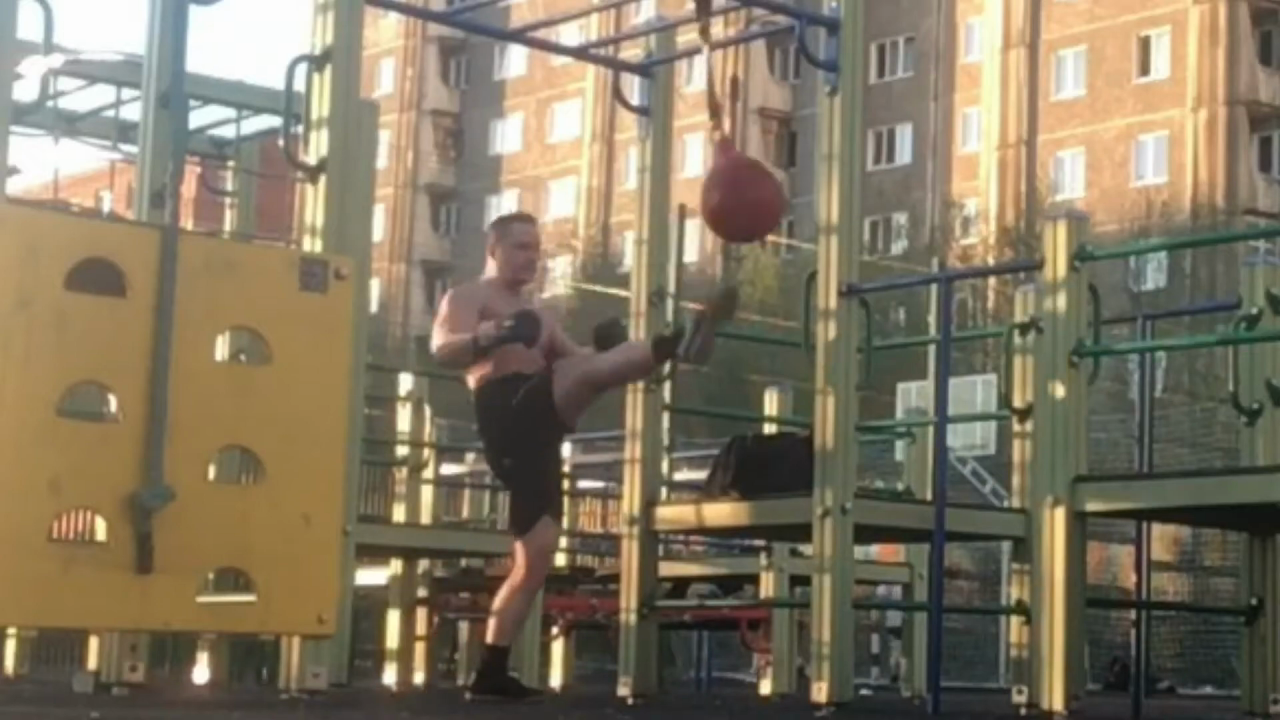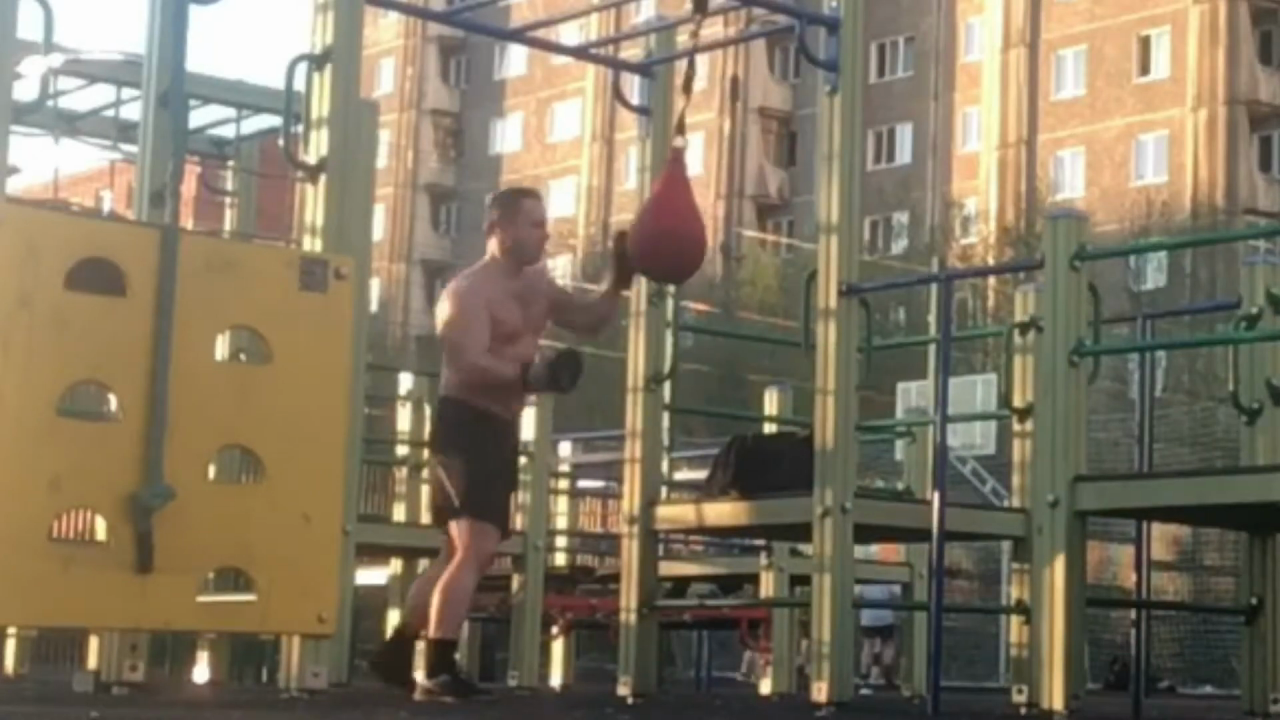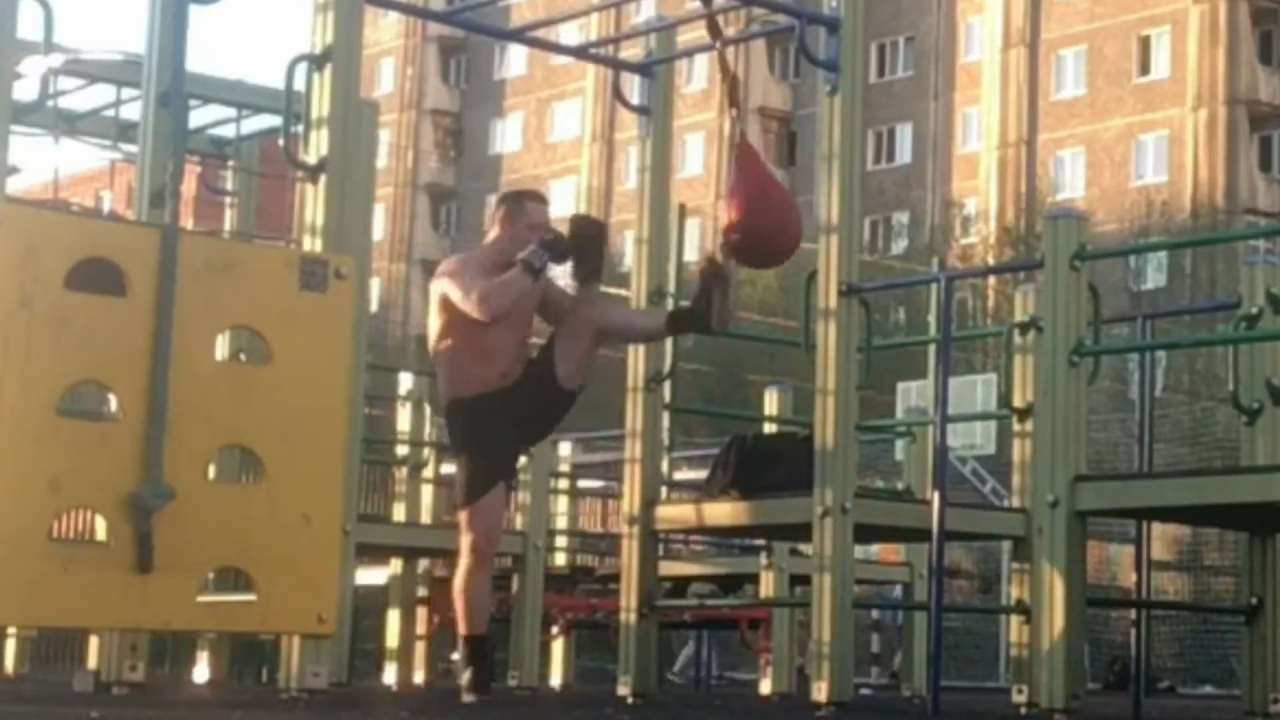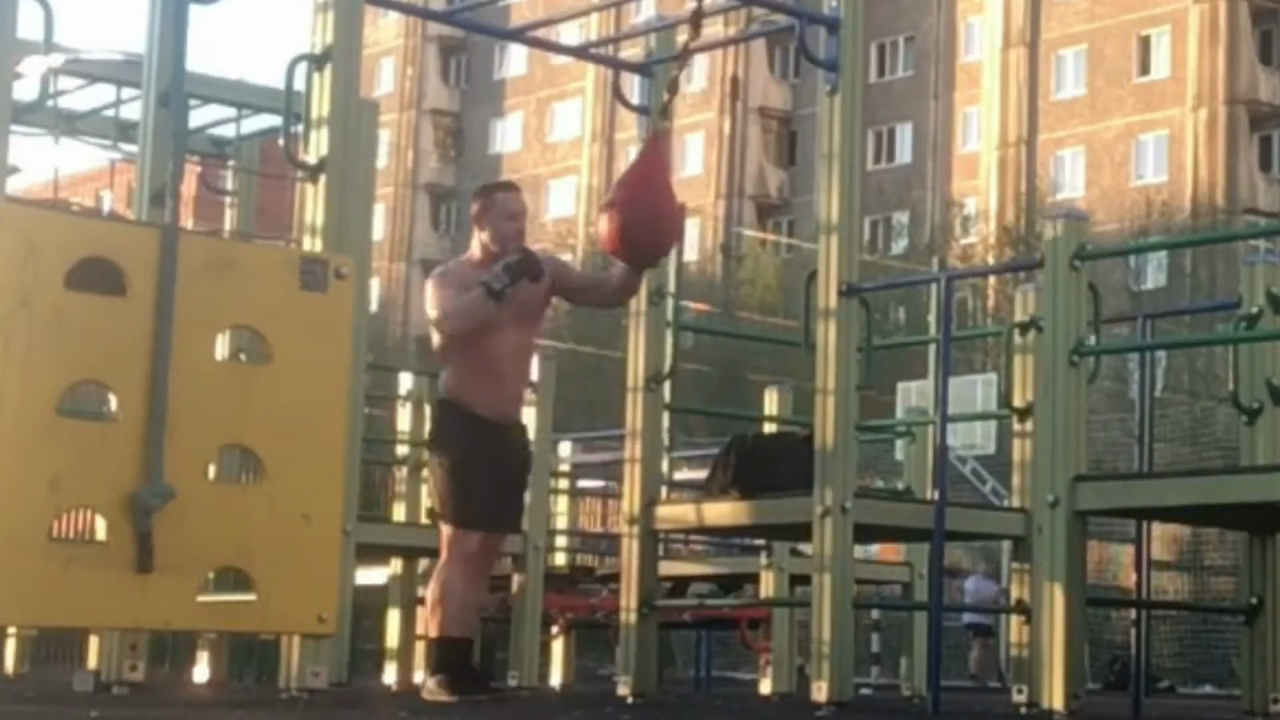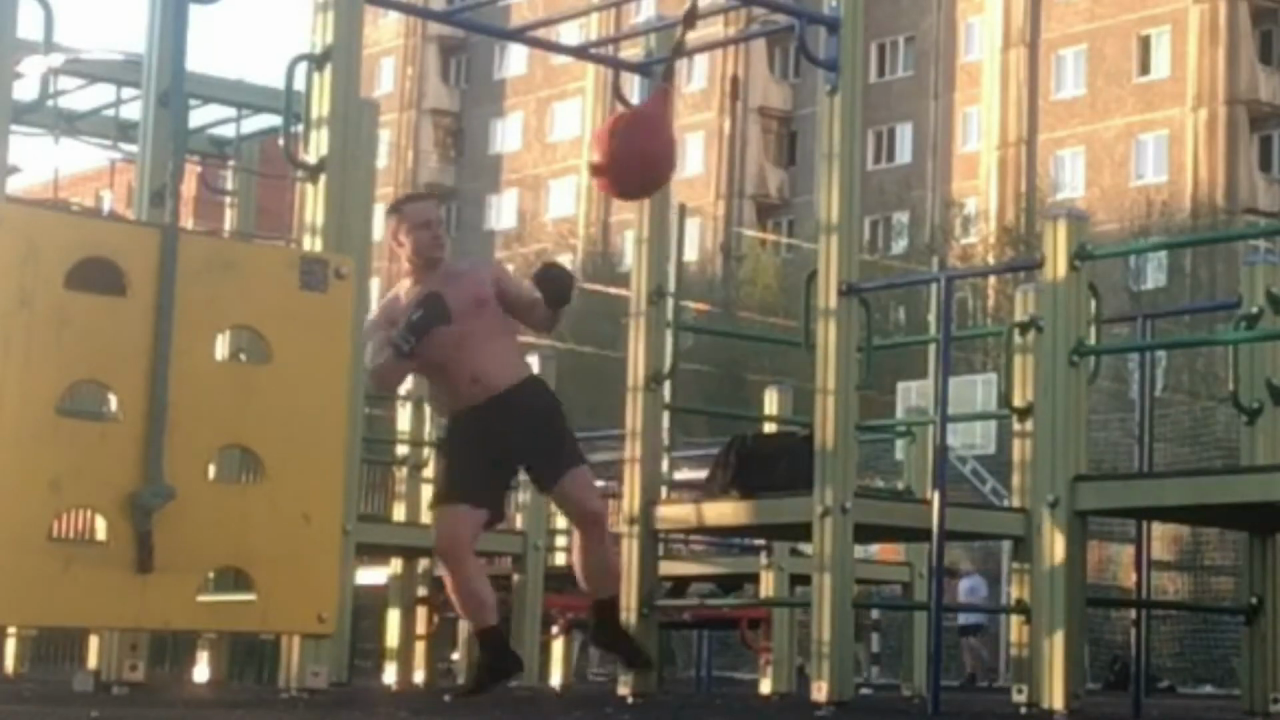
dt=1s
person 1, frame 1
left shoulder: (536, 316)
right shoulder: (465, 297)
left elbow: (568, 362)
right elbow: (443, 350)
left wrist: (605, 349)
right wrist: (499, 334)
left hip: (536, 428)
right hip: (509, 405)
left knee: (533, 559)
right knee: (589, 368)
left ankle: (490, 674)
right ankle: (673, 345)
person 1, frame 2
left shoulder: (533, 284)
right shoulder: (473, 287)
left elbow: (590, 321)
right elbow: (470, 364)
left wrist: (619, 281)
right wrist: (537, 373)
left hip: (498, 434)
right hip: (466, 427)
left knee: (471, 551)
right knee: (477, 547)
left ankle: (395, 654)
right ankle: (438, 672)
person 1, frame 3
left shoulder: (530, 279)
right shoulder: (455, 271)
left elbow: (580, 310)
right elbow: (488, 307)
left wrist: (589, 263)
right wrist: (537, 258)
left hip: (527, 393)
right hip: (477, 415)
left knee: (591, 314)
right knee: (480, 538)
left ankle: (693, 318)
right ankle: (475, 665)
person 1, frame 4
left shoulder: (542, 270)
right shoulder: (450, 279)
left elbow: (604, 292)
right elbow: (448, 331)
left wrist: (633, 269)
right wrist: (500, 283)
left hip: (506, 432)
right hip: (461, 427)
left knee: (485, 552)
right knee: (460, 548)
left ankle: (459, 664)
right ankle: (440, 671)
person 1, frame 5
left shoulder: (483, 271)
right shoulder: (388, 315)
left elbow: (542, 321)
right elbow: (379, 385)
left wrist: (552, 299)
right wrist: (409, 337)
left hip: (523, 402)
right hip: (471, 427)
left knee: (588, 509)
right knee: (451, 540)
left ankle: (607, 625)
right ankle: (495, 653)
